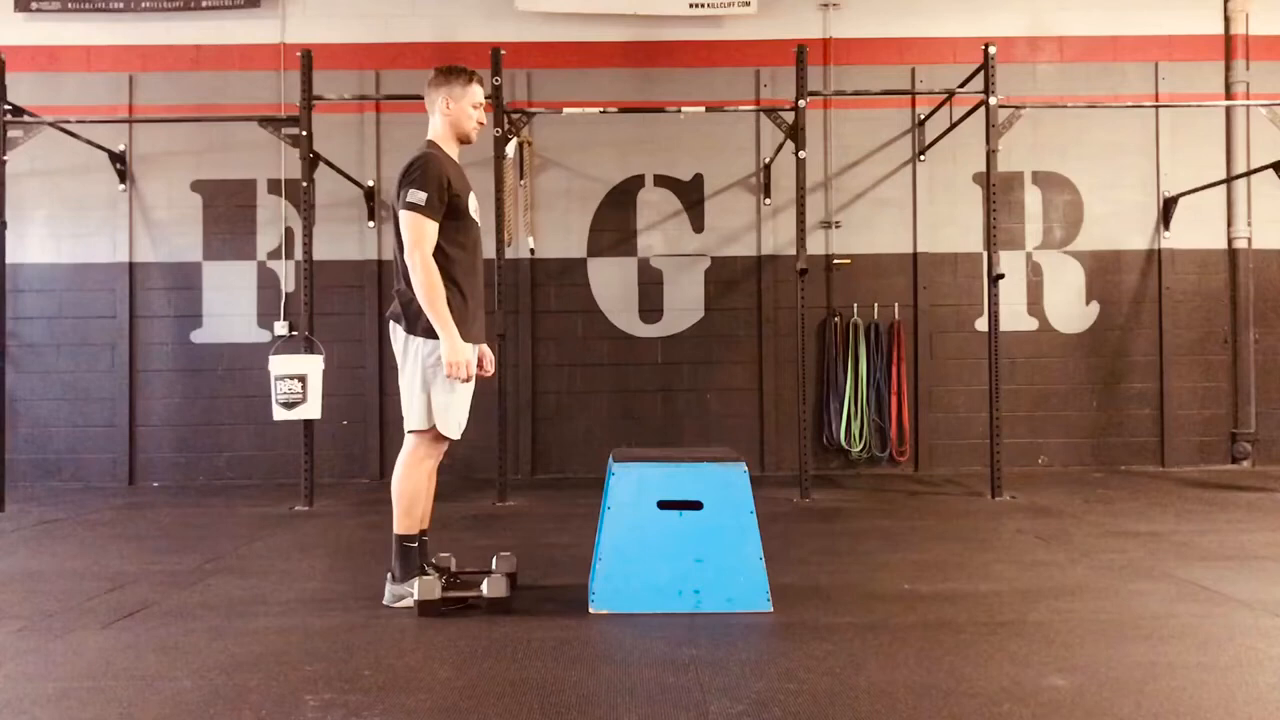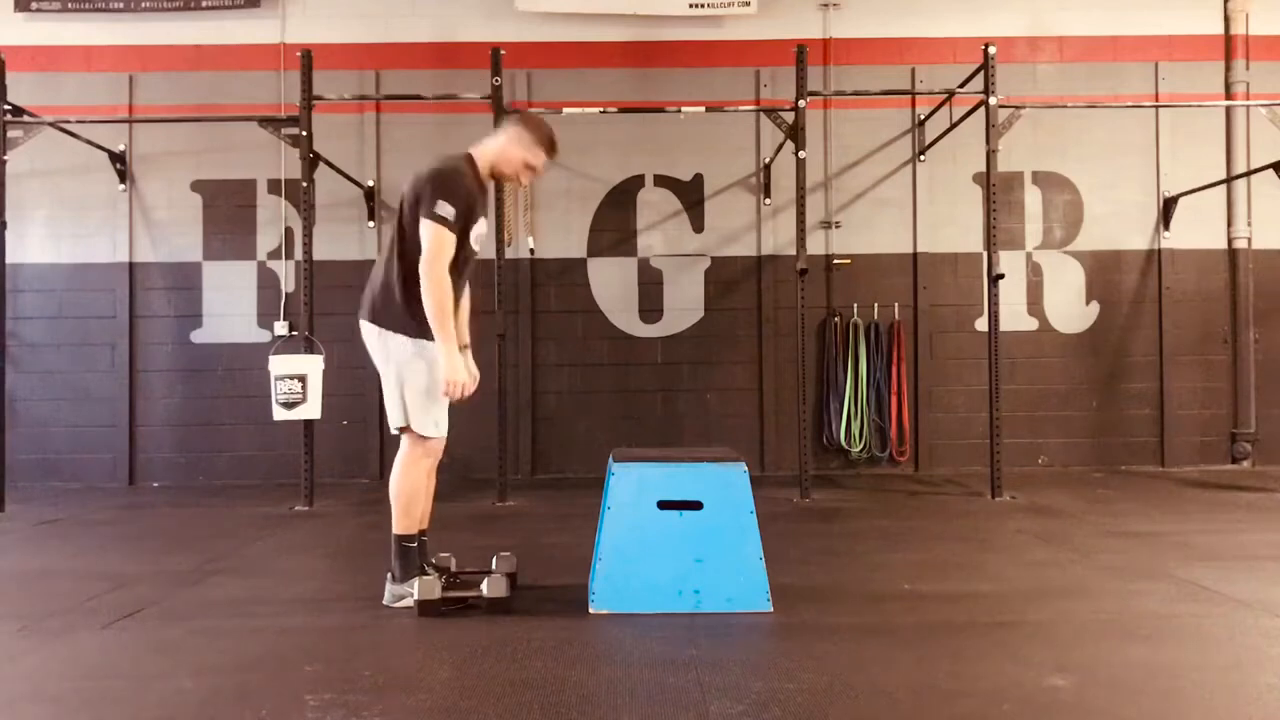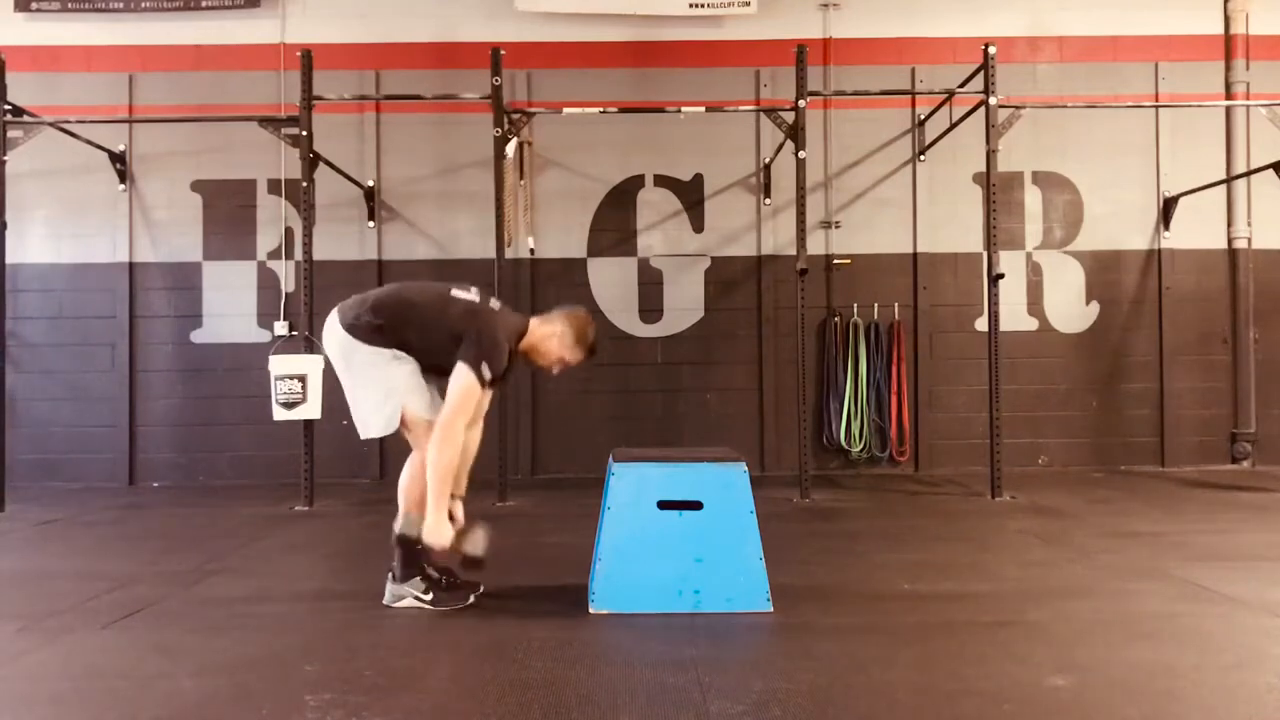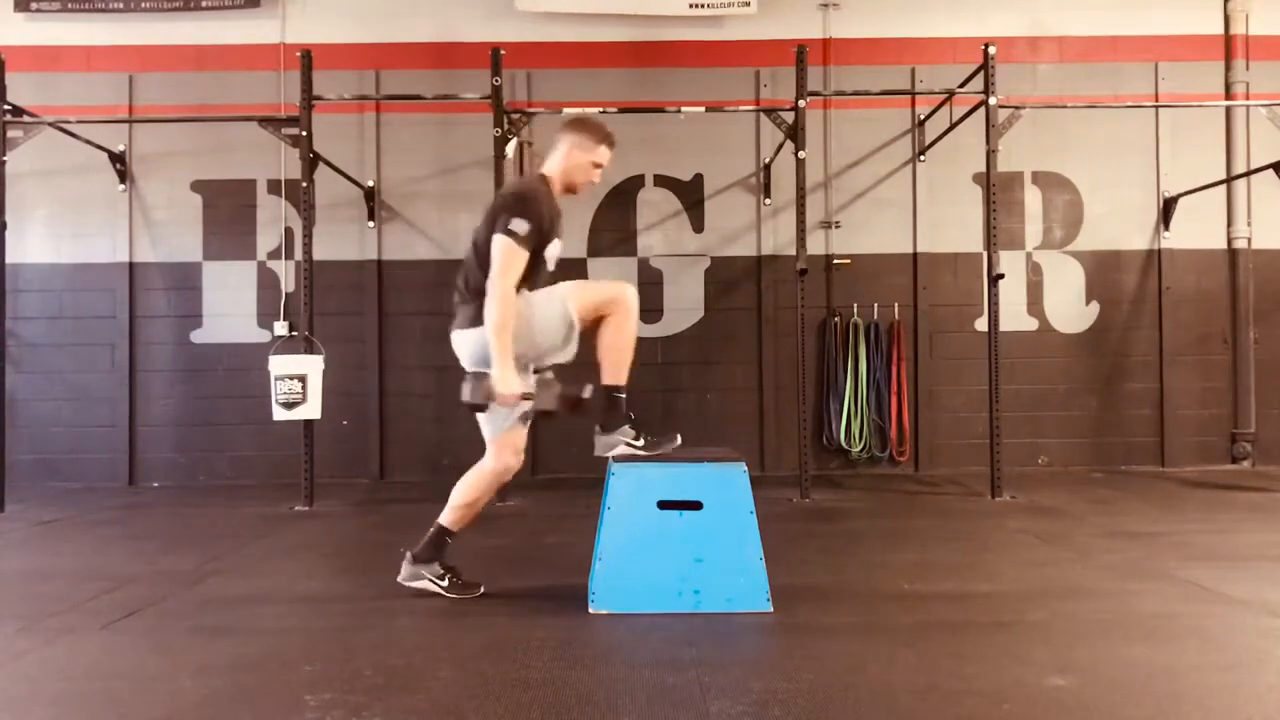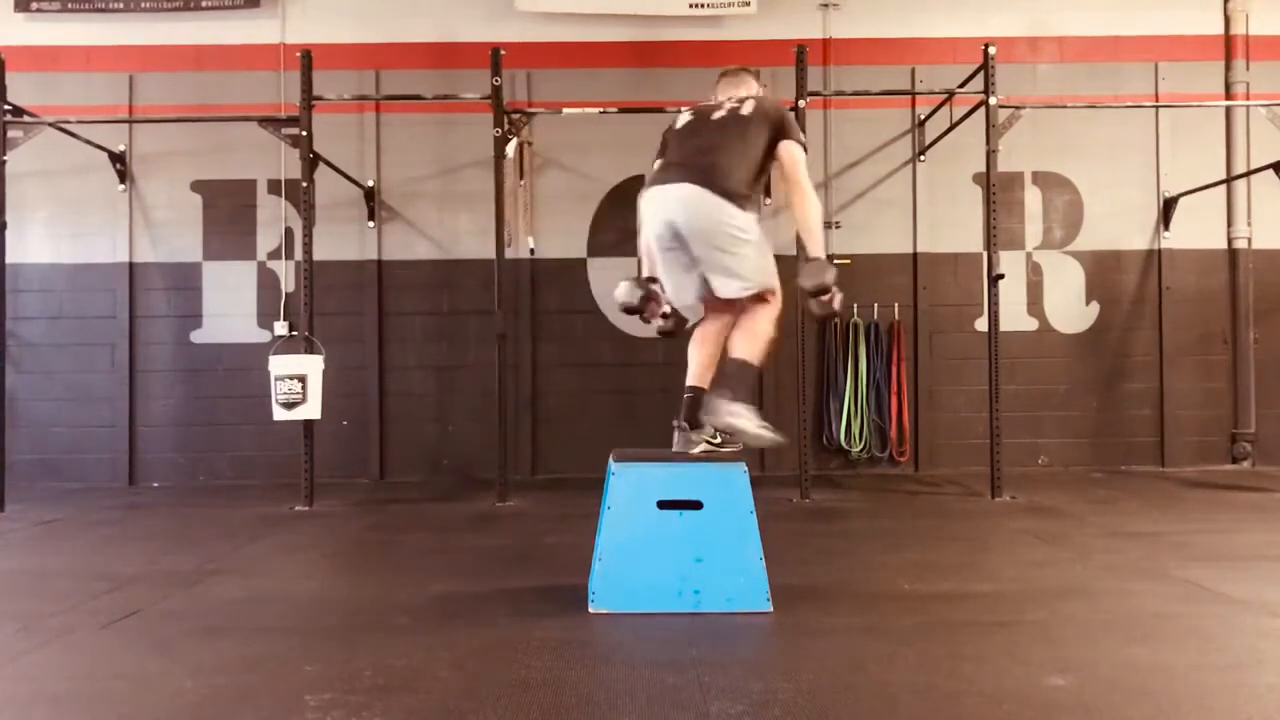
dt=1s
person 1, frame 1
left shoulder: (451, 172)
right shoulder: (427, 168)
right elbow: (419, 258)
left wrist: (474, 337)
right wrist: (449, 337)
left hip: (452, 334)
right hip: (433, 333)
left knee: (432, 445)
right knee: (423, 443)
left ankle: (418, 565)
right ankle: (403, 575)
person 1, frame 2
left shoulder: (474, 188)
right shoulder: (453, 181)
right elbow: (432, 268)
left wrist: (464, 349)
right wrist: (449, 351)
left hip: (414, 325)
right hip: (404, 324)
left knee: (428, 442)
right knee: (421, 439)
left ankle: (419, 564)
right ankle: (406, 576)
person 1, frame 3
left shoulder: (501, 337)
right shoulder: (493, 341)
left elbow: (471, 422)
right elbow: (450, 429)
left wrist: (456, 496)
right wrist: (436, 515)
left hip: (382, 337)
right hip: (362, 336)
left knee: (431, 443)
right knee: (428, 442)
left ankle: (416, 562)
right ankle: (406, 578)
person 1, frame 4
left shoulder: (543, 205)
right shoulder: (528, 201)
right elbow: (500, 287)
left wrist: (512, 364)
right wrist: (505, 368)
left hip: (493, 333)
right hip: (492, 331)
left knee: (504, 459)
right knee: (619, 297)
left ankle: (425, 559)
right ankle: (615, 426)
person 1, frame 5
left shoulder: (686, 119)
right shoulder: (771, 111)
right elbow: (798, 185)
left wrist: (654, 277)
right wrist: (816, 258)
left hip: (664, 201)
right hip: (715, 202)
left knee: (717, 314)
right knee: (763, 302)
left ankle: (693, 425)
right ankle: (731, 398)
